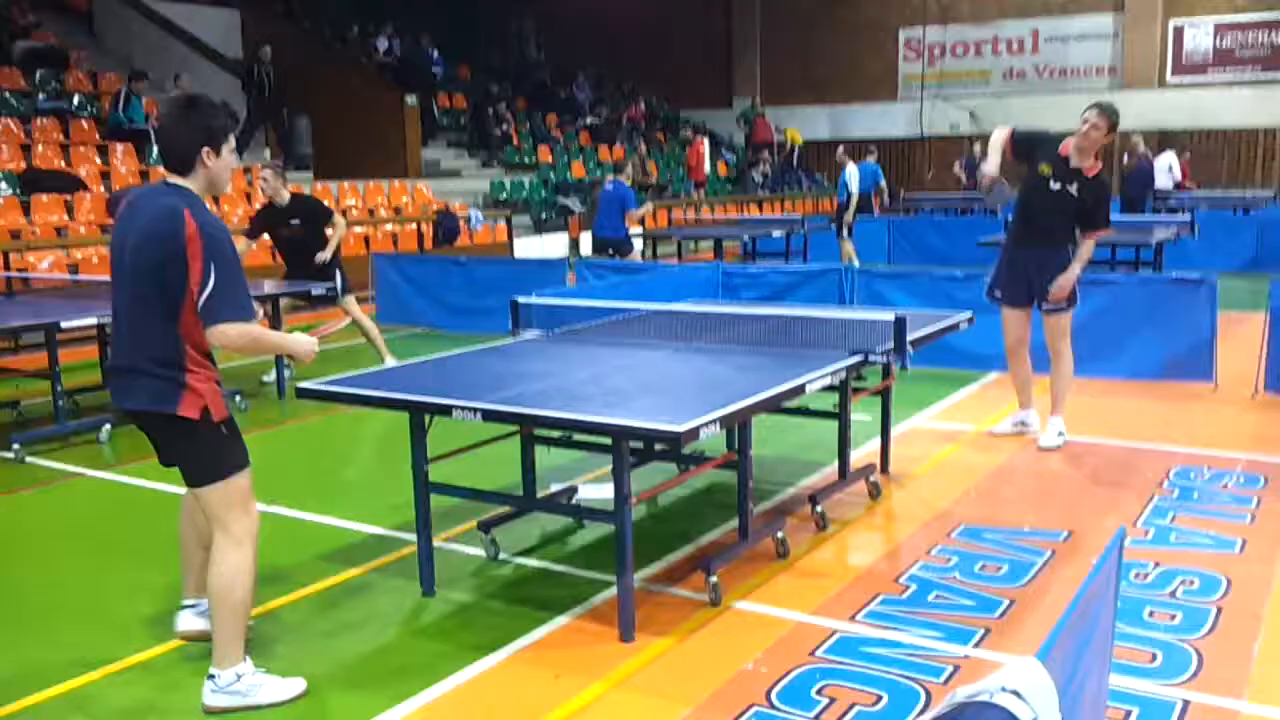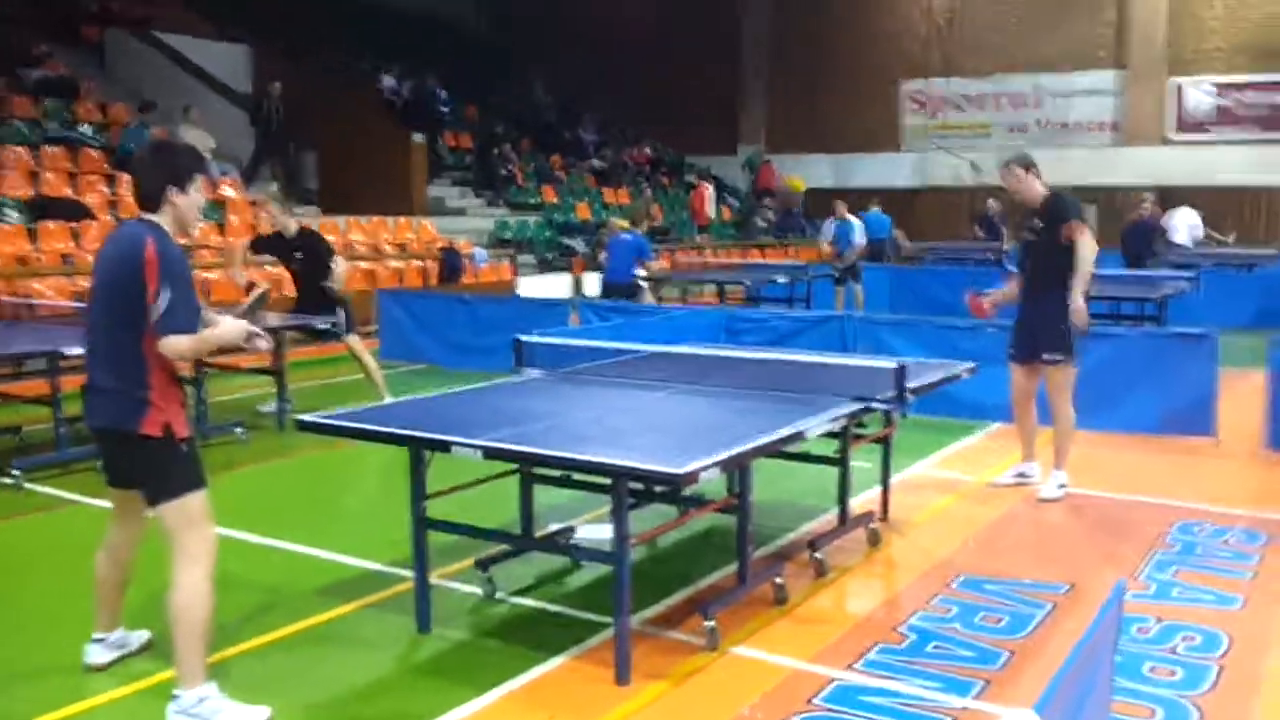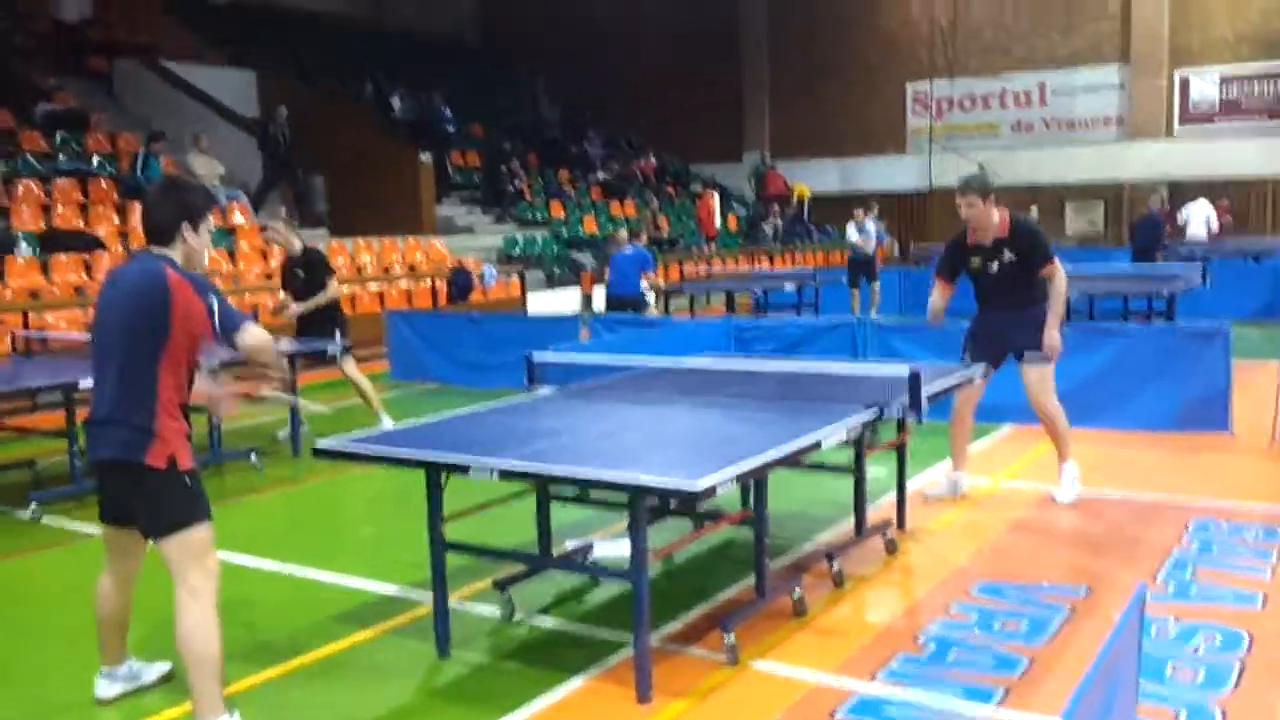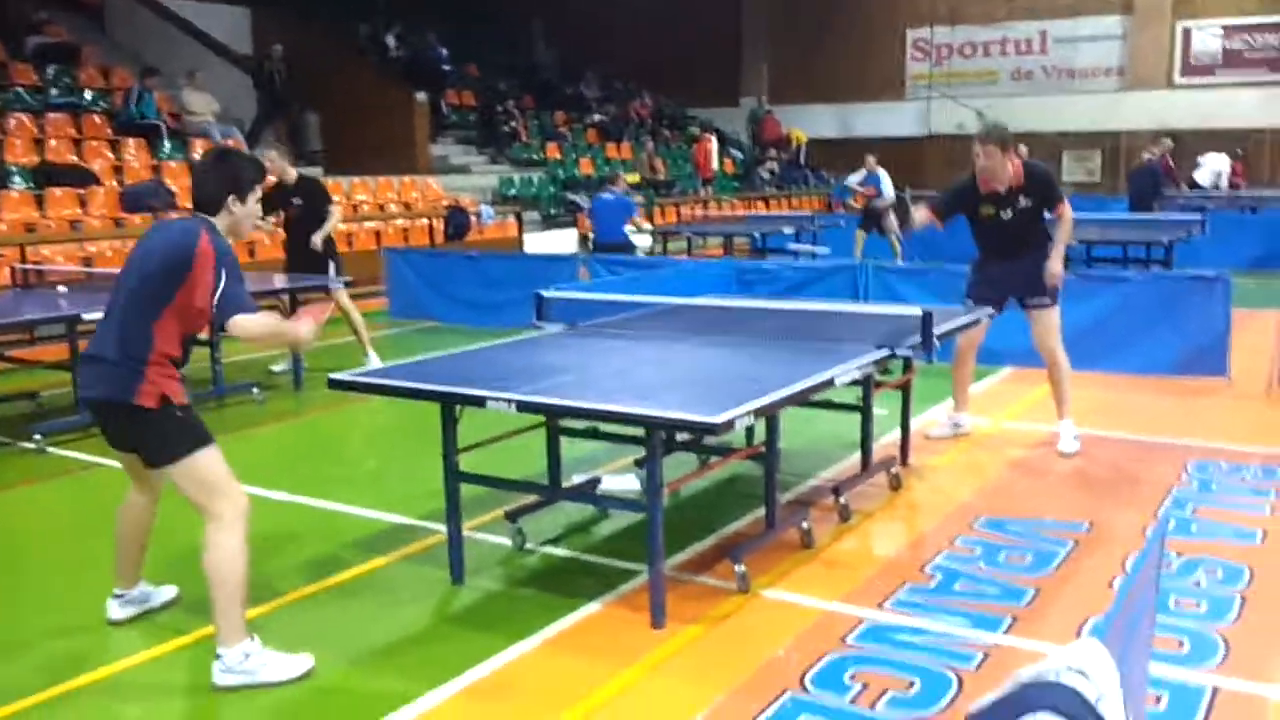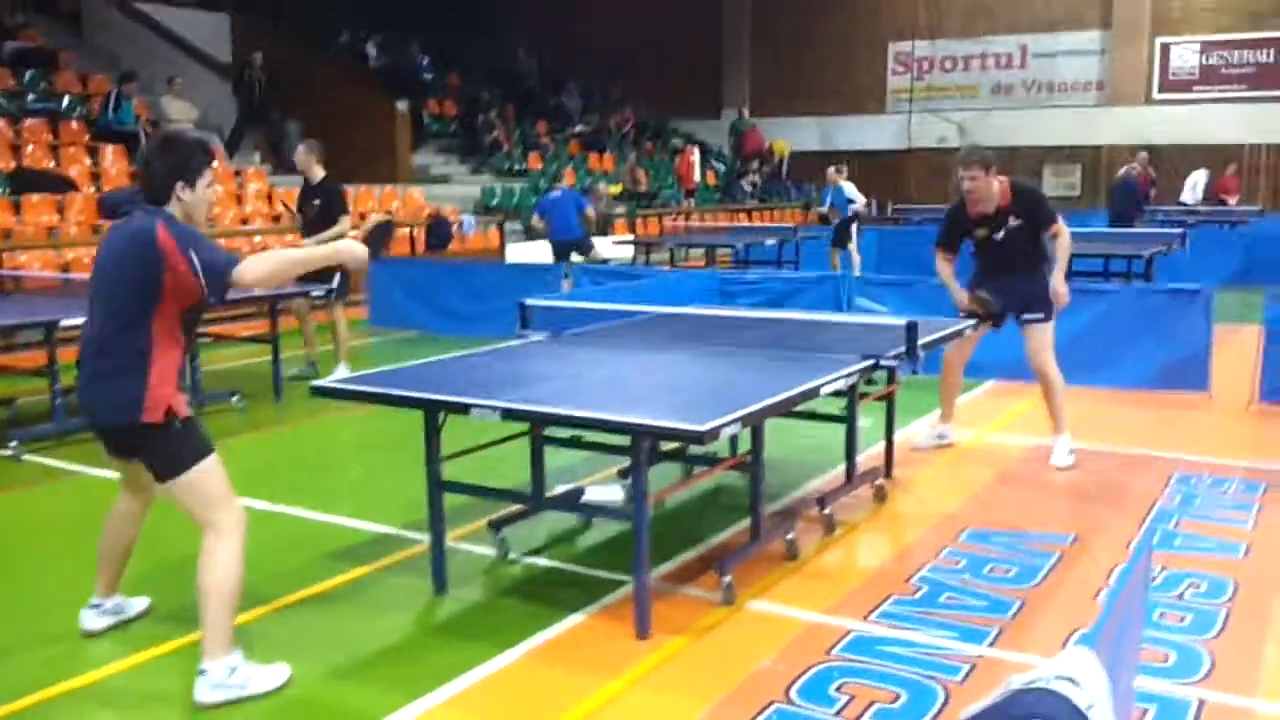
dt=0.7s
person 1, frame 1
left shoulder: (132, 206)
right shoulder: (201, 227)
right elbow: (226, 332)
left wrist: (238, 311)
right wrist: (292, 344)
left hip: (136, 382)
right hip: (182, 392)
left knee: (203, 487)
right knee: (238, 525)
left ankle: (195, 604)
right ankle: (229, 676)
person 1, frame 2
left shoulder: (120, 241)
right shoulder: (162, 252)
right elbow: (176, 346)
left wrist: (218, 326)
right wrist: (224, 333)
left hip: (110, 407)
right hip: (149, 415)
left knee: (125, 521)
right knee: (196, 546)
left ankle: (105, 637)
person 1, frame 3
left shoulder: (122, 279)
right shoulder: (178, 283)
right elbow: (253, 340)
left wrist: (198, 389)
right wrist: (273, 358)
left hip: (106, 441)
right hip: (152, 451)
left knee: (121, 563)
right knee: (198, 584)
left ankle: (117, 670)
person 1, frame 4
left shoulder: (166, 232)
right shoulder: (209, 244)
right elbow: (243, 324)
right wrist: (293, 331)
left hip: (103, 378)
right hip: (142, 388)
left knee: (145, 483)
right knee: (227, 507)
left ankle: (126, 593)
right ankle: (235, 654)
person 1, frame 5
left shoulder: (128, 230)
right shoulder: (165, 236)
right elbow: (244, 273)
right wrist: (334, 250)
left hip: (105, 392)
right hip: (146, 400)
left knee: (137, 492)
right knee: (225, 521)
left ankle: (103, 603)
right ankle: (220, 669)
person 2, frame 1
left shoulder: (1097, 185)
right shoulder: (1042, 145)
left elbow: (1090, 237)
right elbow: (1001, 135)
left wrist: (1071, 273)
right wrist: (992, 161)
left hip: (1055, 260)
right hip: (1016, 254)
left knee: (1058, 344)
right knee: (1013, 342)
left ankle: (1056, 422)
right ankle: (1026, 414)
person 2, frame 2
left shoulder: (1059, 204)
right shoulder: (1031, 222)
left elbow: (1086, 243)
left wrist: (1077, 294)
right wrist: (994, 299)
left hip: (1059, 309)
right hip: (1030, 310)
left knee: (1058, 397)
right knee: (1021, 395)
left ankle: (1059, 474)
right ankle: (1028, 465)
person 2, frame 3
left shoulder: (1024, 231)
right shoulder: (959, 245)
left elbow: (1057, 276)
right elbow: (942, 288)
left wrist: (1052, 327)
right wrist: (935, 306)
left hip: (1030, 319)
right hip: (987, 322)
left knee: (1042, 400)
right knee: (963, 400)
left ankle: (1068, 465)
right ankle: (957, 476)
person 2, frame 4
left shoulder: (1037, 177)
right shoulder: (966, 189)
left elbow: (1064, 215)
right elbow: (928, 214)
left wrist: (1056, 257)
left hip: (1034, 265)
right hip: (990, 268)
left knee: (1049, 345)
right knee: (965, 343)
left ankle: (1066, 424)
right ankle: (959, 416)
person 2, frame 5
left shoulder: (1027, 195)
right shoulder: (959, 214)
left elbow: (1062, 235)
right elbow: (944, 259)
left wrist: (1059, 278)
right wrist: (957, 292)
left hip: (1033, 282)
right hip: (987, 285)
left knee: (1042, 361)
right knee: (953, 355)
left ankle: (1062, 440)
right ankle: (944, 428)
person 3, frame 1
left shoulder: (307, 203)
right shoulder: (264, 214)
left elbow: (340, 224)
right elbow: (246, 242)
left wrist: (329, 251)
left hip: (326, 267)
right hip: (297, 272)
left knee: (353, 312)
left ankle: (387, 360)
right ankle: (282, 366)
person 3, frame 2
left shoulder: (311, 239)
right shoulder: (274, 240)
left elbow: (339, 264)
right elbow: (244, 248)
left wrist: (337, 282)
right wrist: (237, 271)
left hip: (330, 301)
right hip: (305, 303)
left knee: (355, 348)
left ankle: (386, 398)
person 3, frame 3
left shoulder: (314, 257)
right shoulder: (288, 264)
left elbow: (333, 290)
left wrist: (302, 307)
right wrist: (287, 308)
left hip: (329, 324)
right hip: (307, 327)
left knee: (348, 370)
left ankle: (384, 419)
person 3, frame 4
left shoulder: (311, 185)
right shoulder: (275, 192)
left elbow: (336, 213)
left wrist: (320, 234)
left hip: (322, 253)
right hip: (296, 256)
left knee: (342, 301)
right knee: (286, 304)
left ankle: (370, 354)
person 3, frame 5
left shoulder: (333, 188)
right shoulder: (306, 188)
left elbow: (345, 225)
left wrist: (314, 240)
right wrist: (293, 221)
left knee: (335, 311)
right knee: (299, 306)
left ankle: (342, 366)
right ankle: (310, 363)
